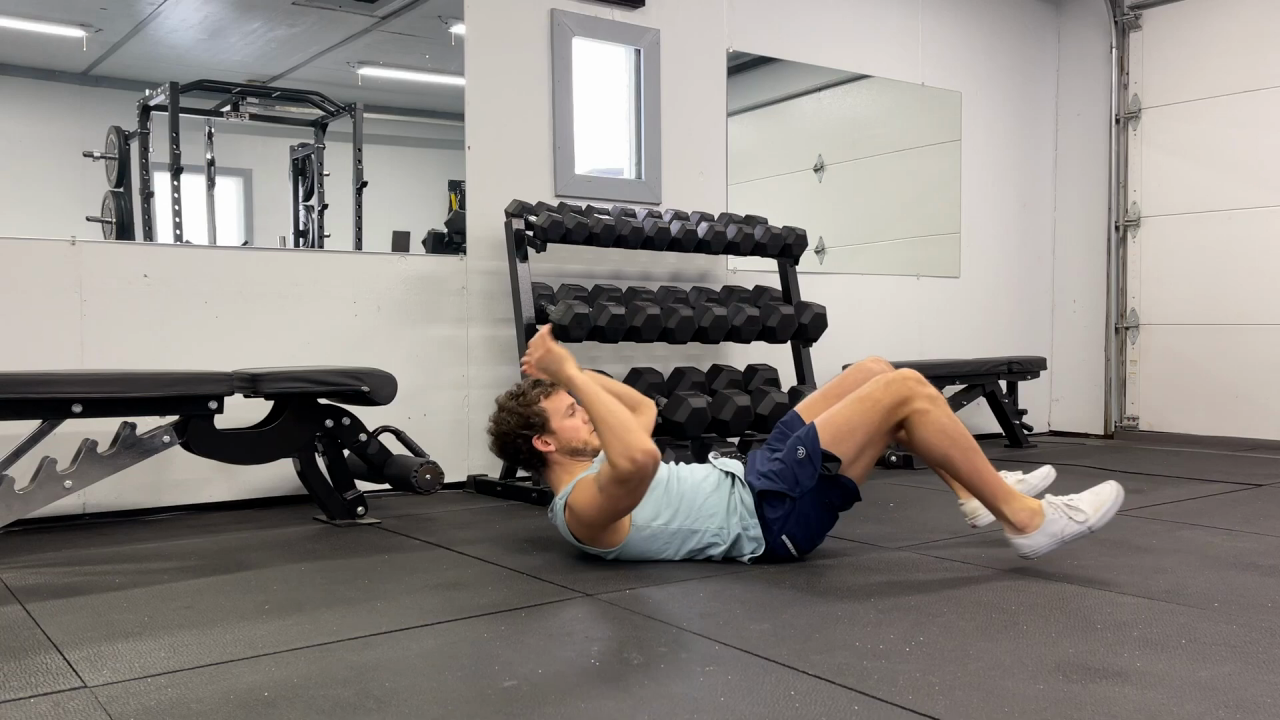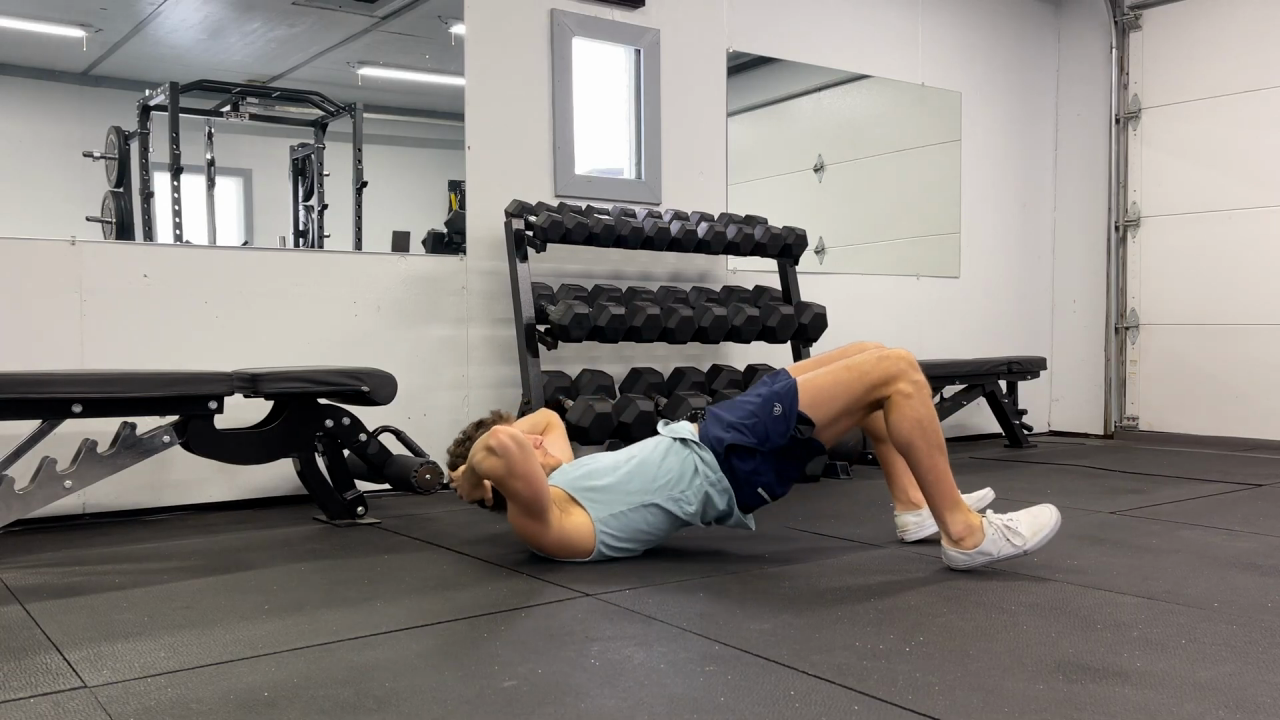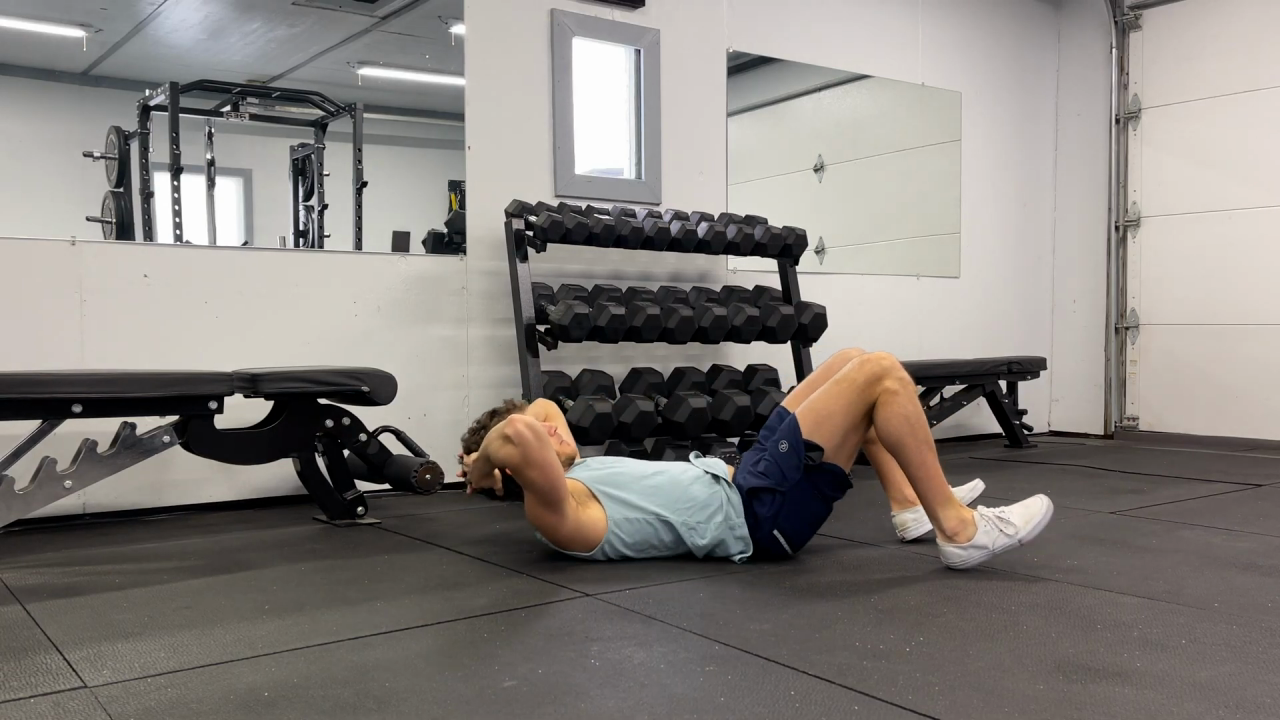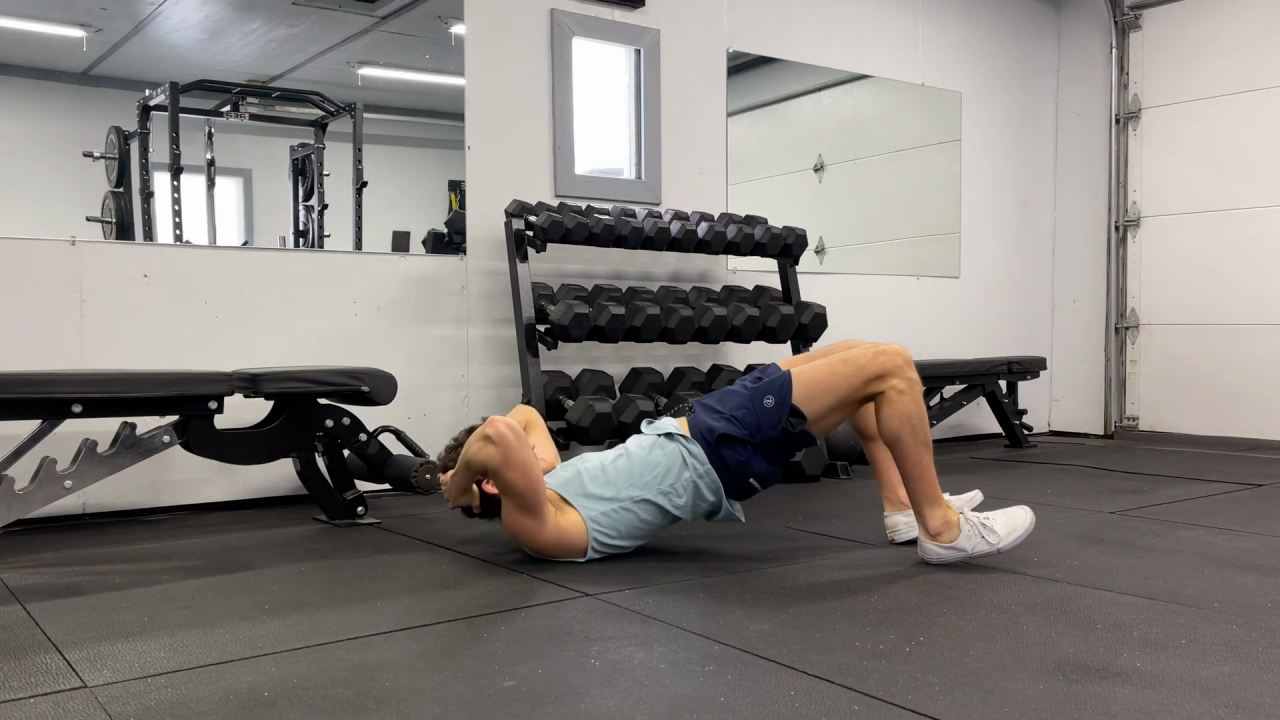
dt=0.7s
person 1, frame 1
left shoulder: (592, 488)
right shoulder: (585, 513)
left elbow: (642, 409)
right elbow: (639, 458)
left wrist: (572, 378)
right wrist: (567, 373)
left hip: (755, 479)
right hip: (773, 516)
left knee: (873, 373)
right knee: (906, 388)
left ankle: (982, 496)
right ankle: (1025, 519)
person 1, frame 2
left shoulder: (562, 481)
right shoulder: (541, 524)
left elbow: (548, 415)
right elbow: (503, 446)
left wrist: (477, 458)
right wrist: (473, 471)
left hip: (718, 434)
right hip: (733, 459)
left knee: (870, 359)
right knee: (899, 372)
left ankle: (916, 508)
right ankle: (964, 533)
person 1, frame 3
left shoulder: (572, 479)
right shoulder: (558, 516)
left elbow: (543, 406)
right elbow: (518, 432)
left wrist: (484, 461)
right wrist: (480, 470)
left hip: (739, 482)
right hip: (762, 512)
left knee: (855, 363)
right knee: (882, 373)
left ankle: (911, 507)
right ankle: (958, 529)
person 1, frame 4
left shoulder: (549, 487)
right shoulder: (533, 525)
left elbow: (524, 413)
right elbow: (498, 435)
left wrist: (492, 475)
right wrist: (460, 481)
left hip: (709, 429)
right hip: (722, 447)
left knee: (858, 357)
right knee: (892, 368)
left ankle: (904, 509)
right ankle: (941, 530)
